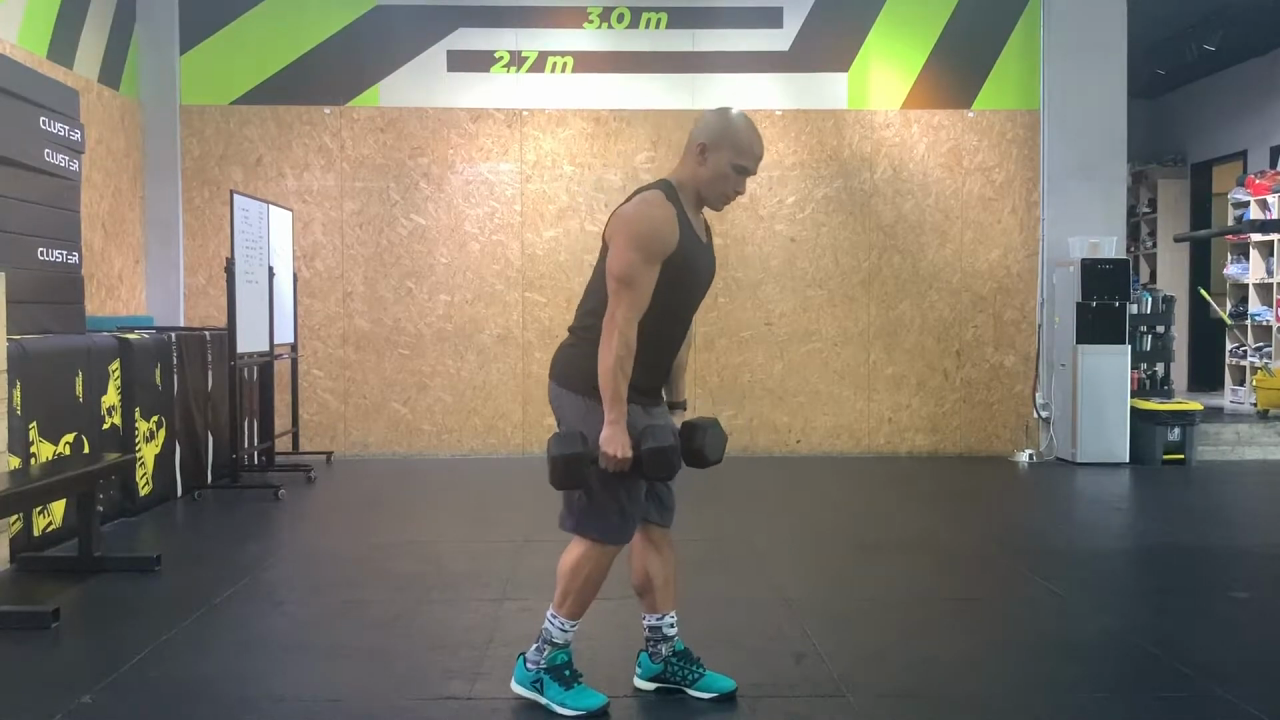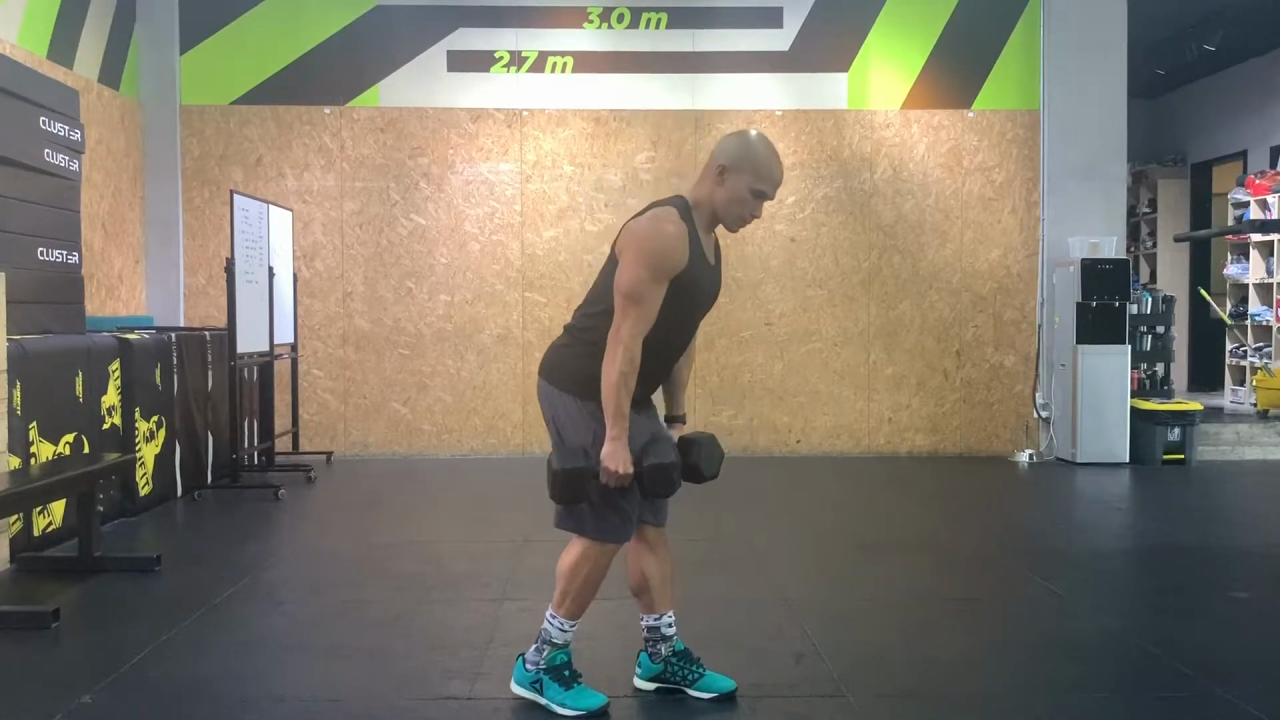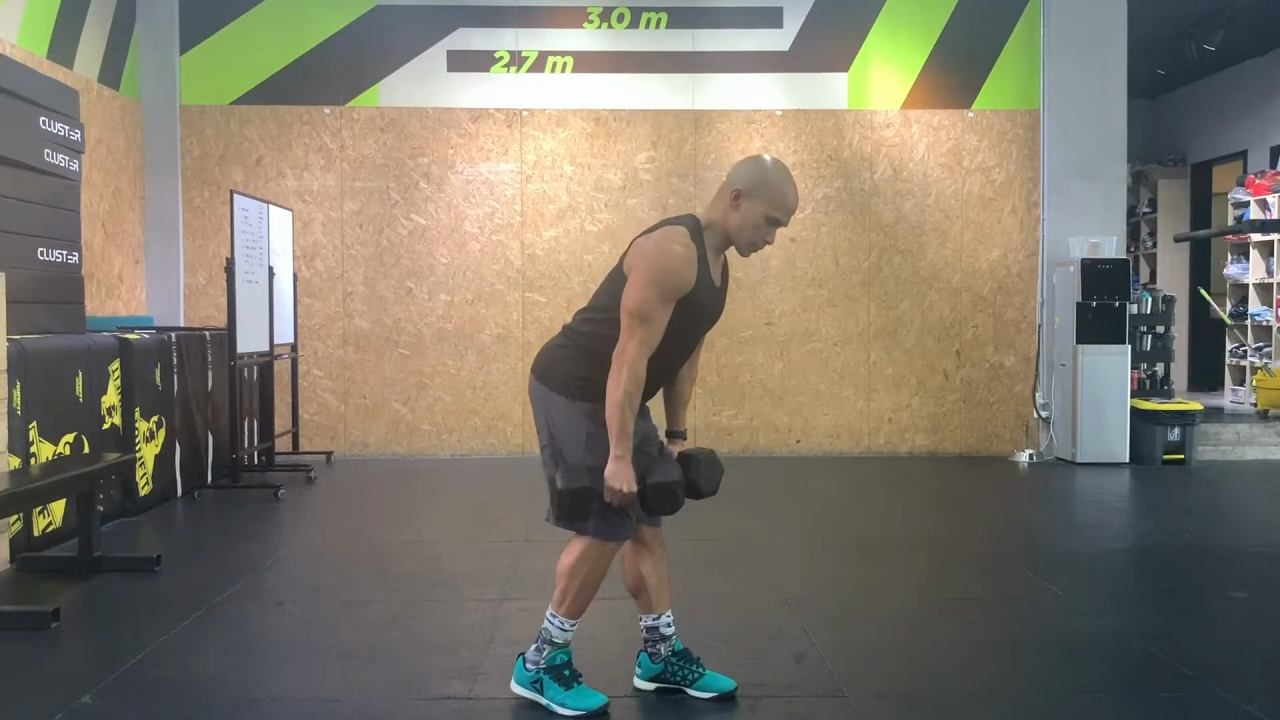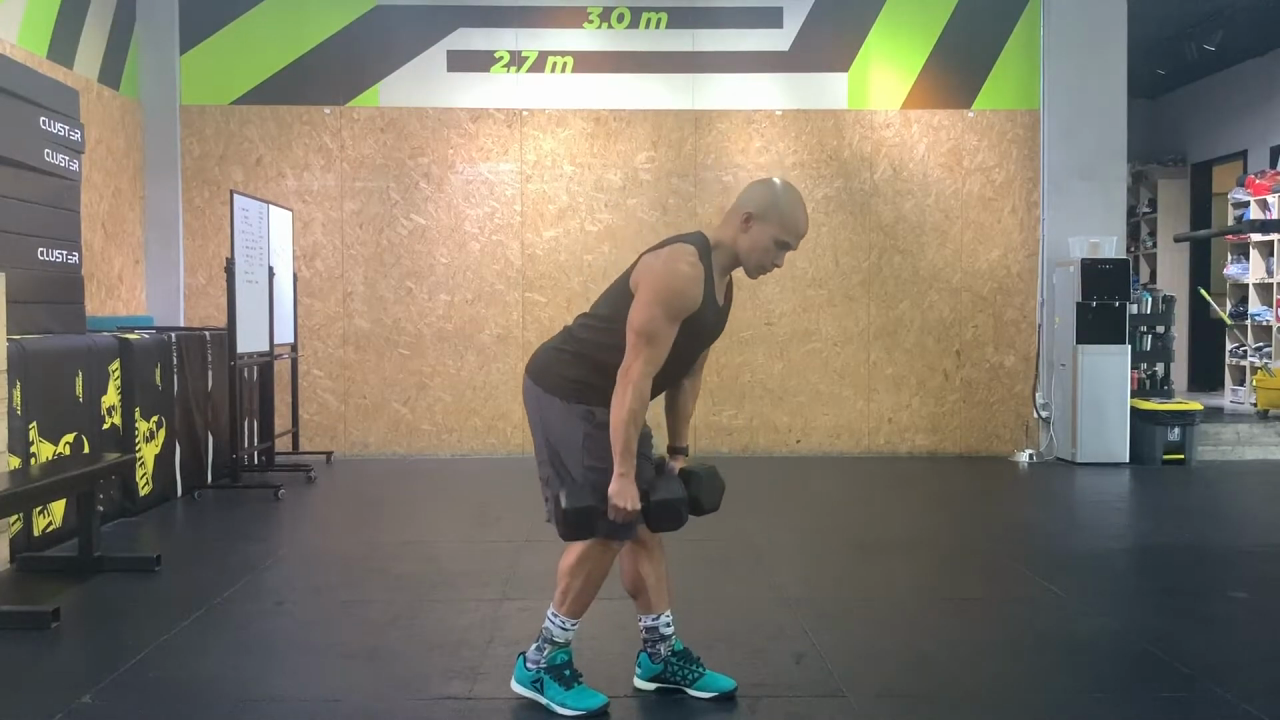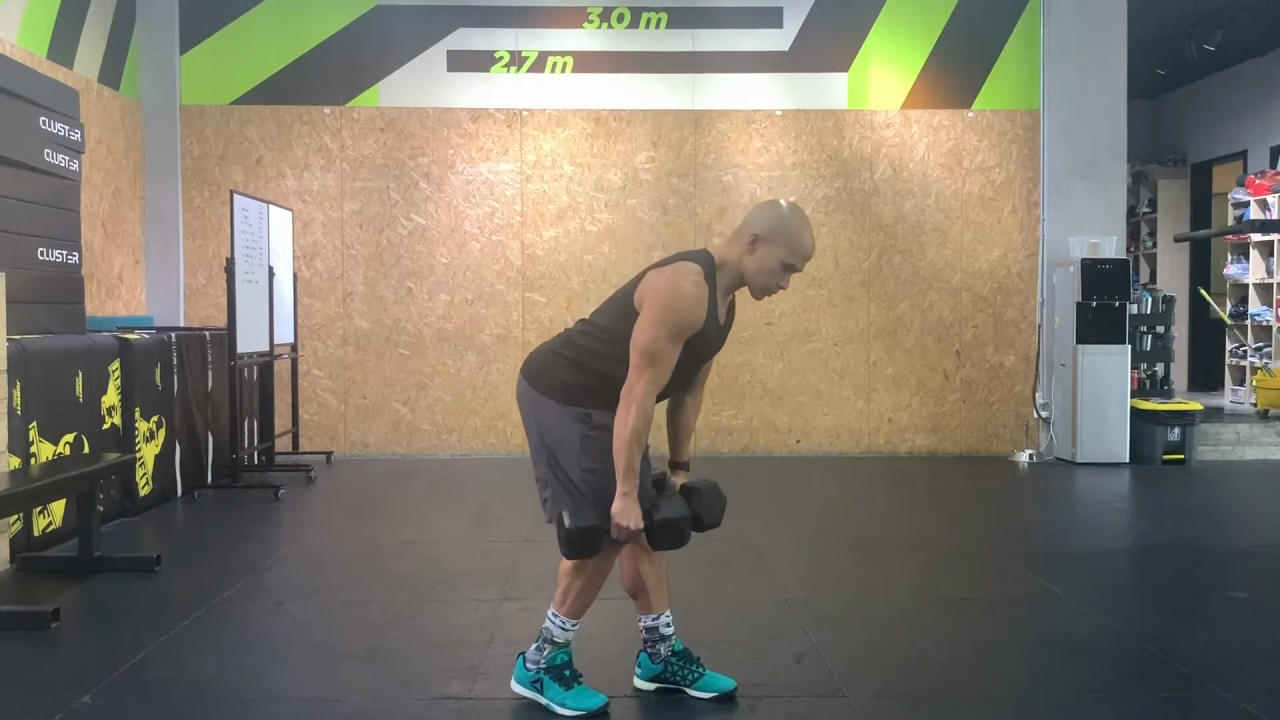
dt=0.2s
person 1, frame 1
left shoulder: (697, 224)
right shoulder: (649, 216)
right elbow: (620, 324)
left wrist: (676, 405)
right wrist: (613, 423)
left hip: (641, 393)
right hip: (595, 392)
left knee: (654, 522)
right knee: (606, 529)
left ankle: (662, 654)
right ankle: (541, 663)
person 1, frame 2
left shoulder: (708, 243)
right shoulder: (661, 233)
left elbow: (680, 340)
right elbow: (625, 338)
left wrist: (676, 420)
right wrist: (615, 438)
left hip: (629, 397)
right hip: (582, 390)
left knee: (649, 523)
right knee: (603, 527)
left ankle: (662, 654)
right ankle: (540, 664)
person 1, frame 3
left shoulder: (716, 264)
right shoulder: (671, 252)
left elbow: (683, 357)
right elbow: (630, 357)
left wrist: (676, 436)
right wrist: (619, 457)
left hip: (617, 397)
right hip: (573, 391)
left knee: (644, 524)
right knee: (603, 526)
left ankle: (662, 655)
right ankle: (540, 664)
person 1, frame 4
left shoulder: (721, 283)
right shoulder: (678, 271)
left elbow: (686, 374)
right elbow: (635, 375)
left wrist: (678, 453)
right wrist: (622, 475)
left hip: (602, 398)
right hip: (566, 392)
left knee: (643, 524)
right knee: (605, 527)
left ankle: (661, 655)
right ankle: (541, 663)
person 1, frame 5
left shoulder: (722, 300)
right shoulder: (683, 290)
left elbow: (688, 391)
right elbow: (639, 394)
left wrist: (680, 468)
right wrist: (625, 493)
left hip: (596, 401)
right hip: (559, 395)
left knee: (640, 528)
right knee: (608, 528)
left ankle: (661, 655)
right ankle: (540, 664)
